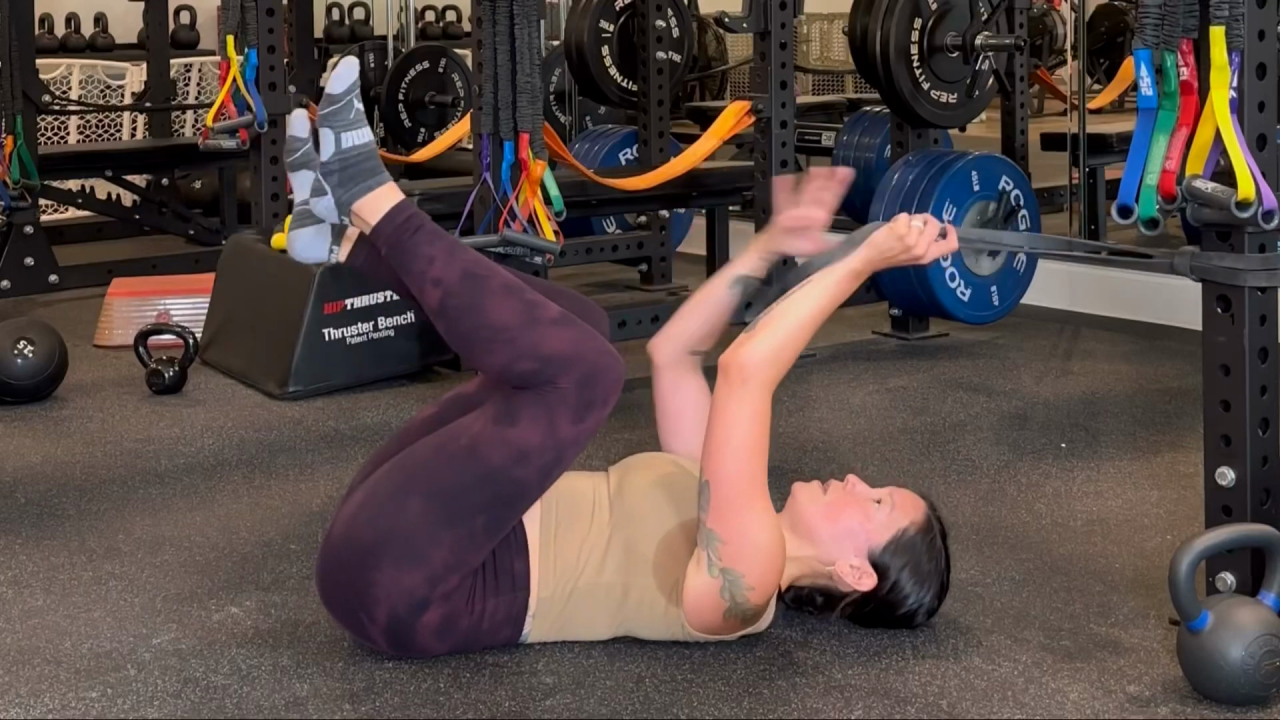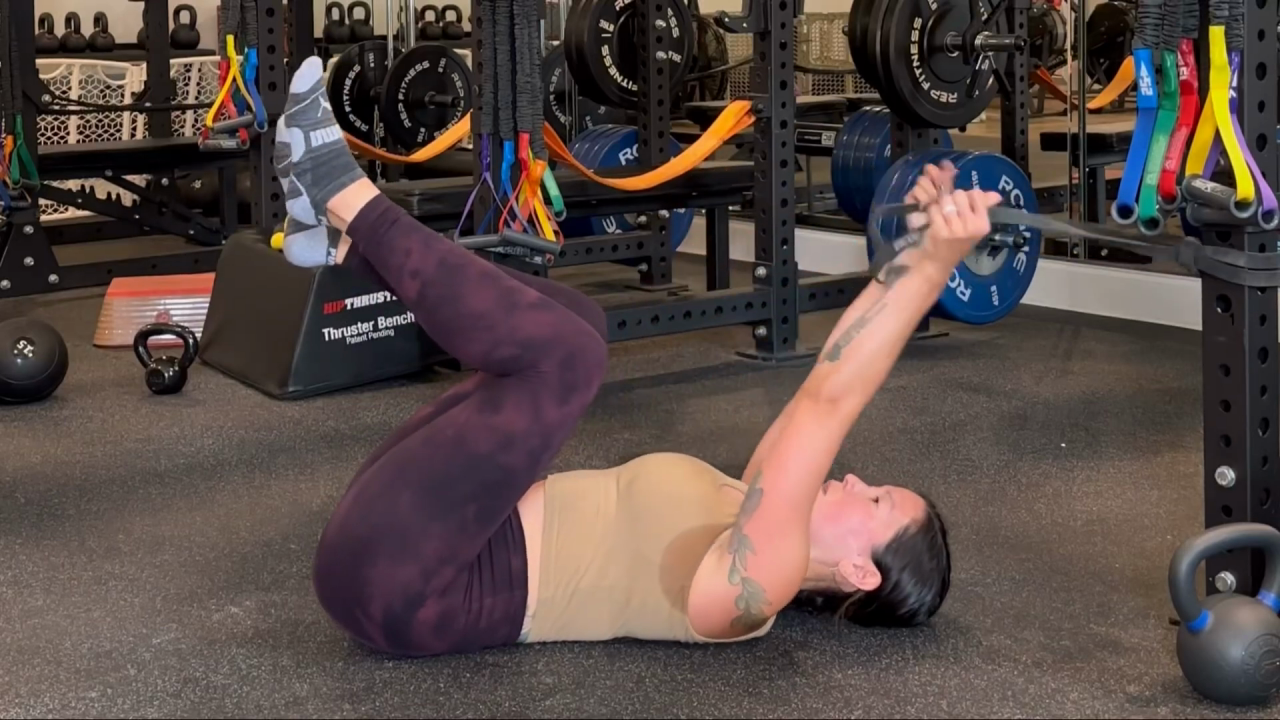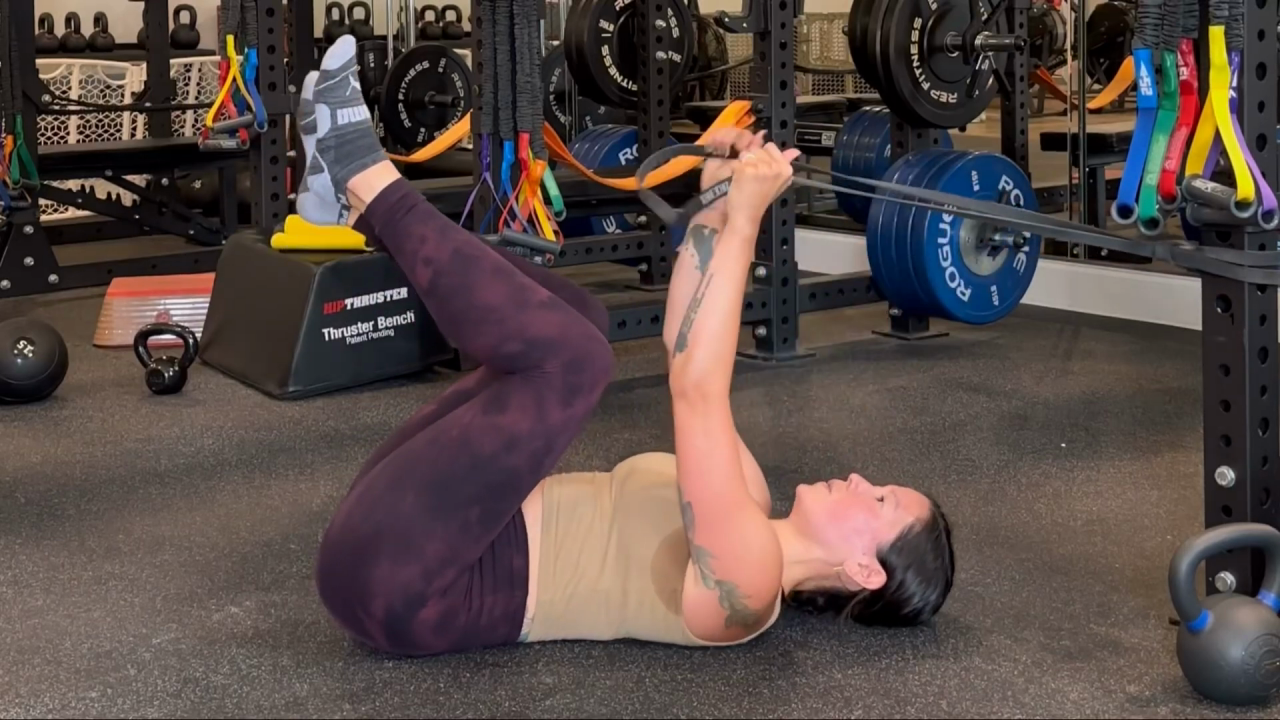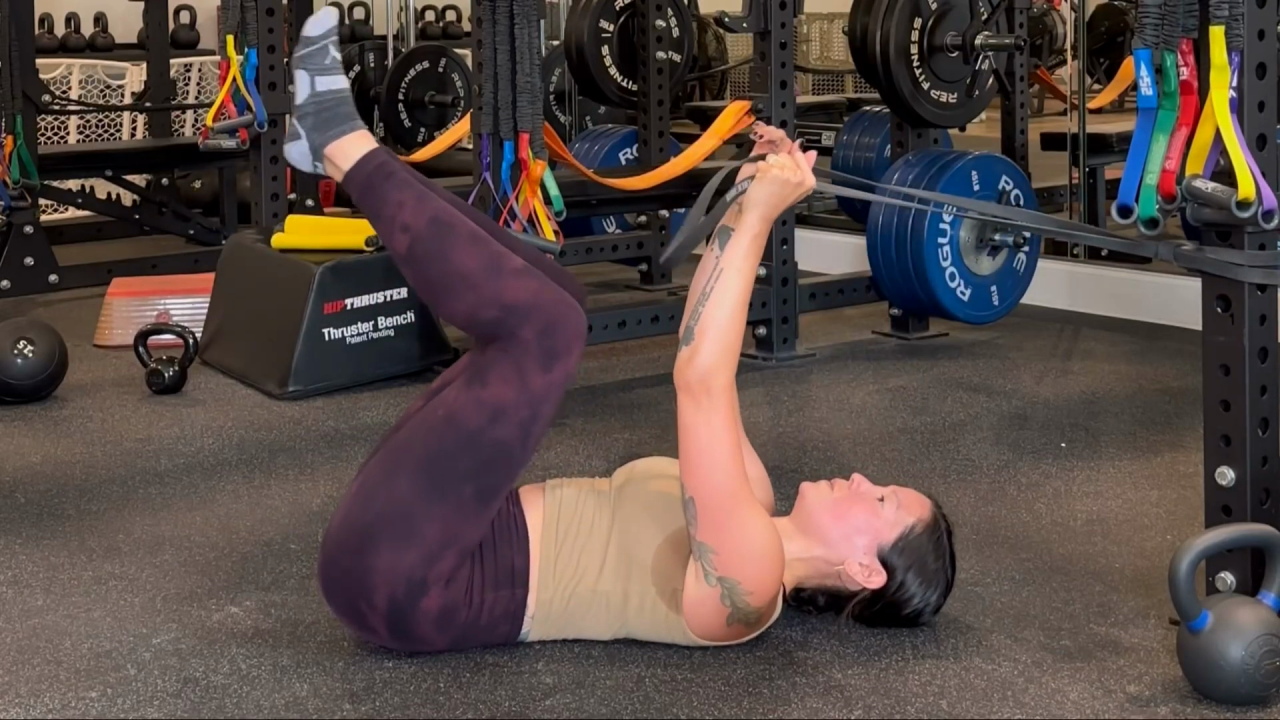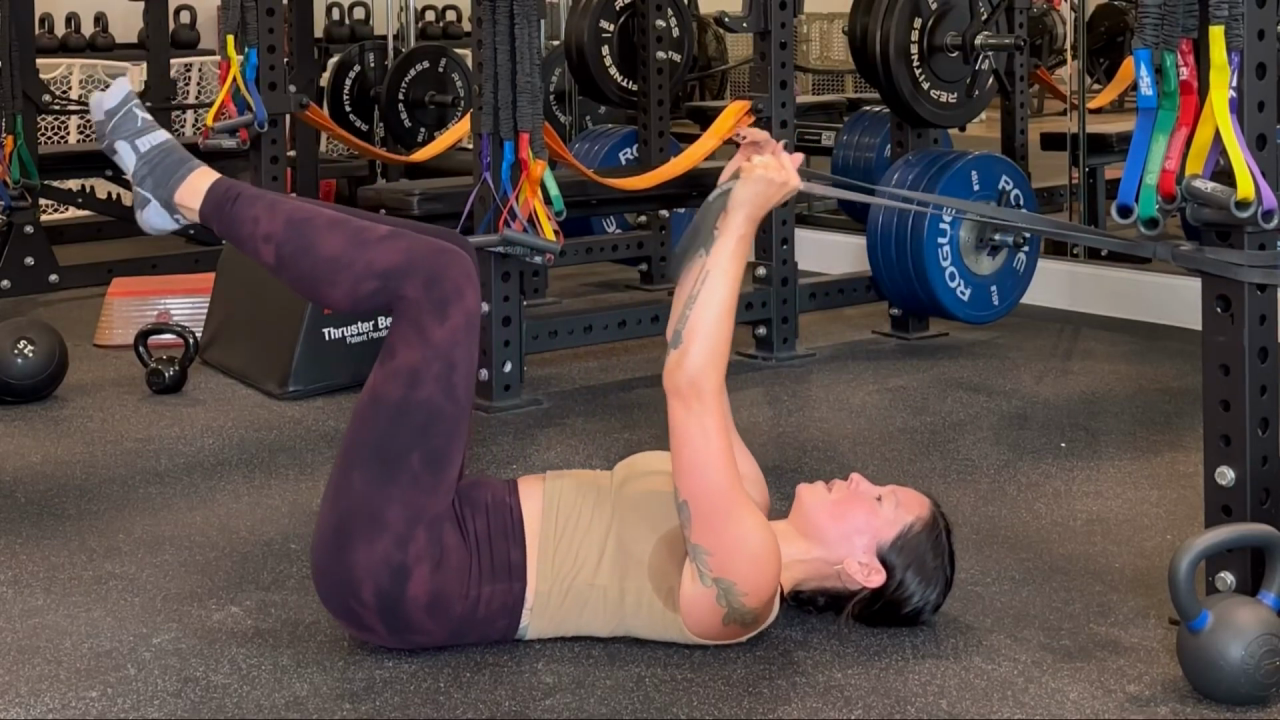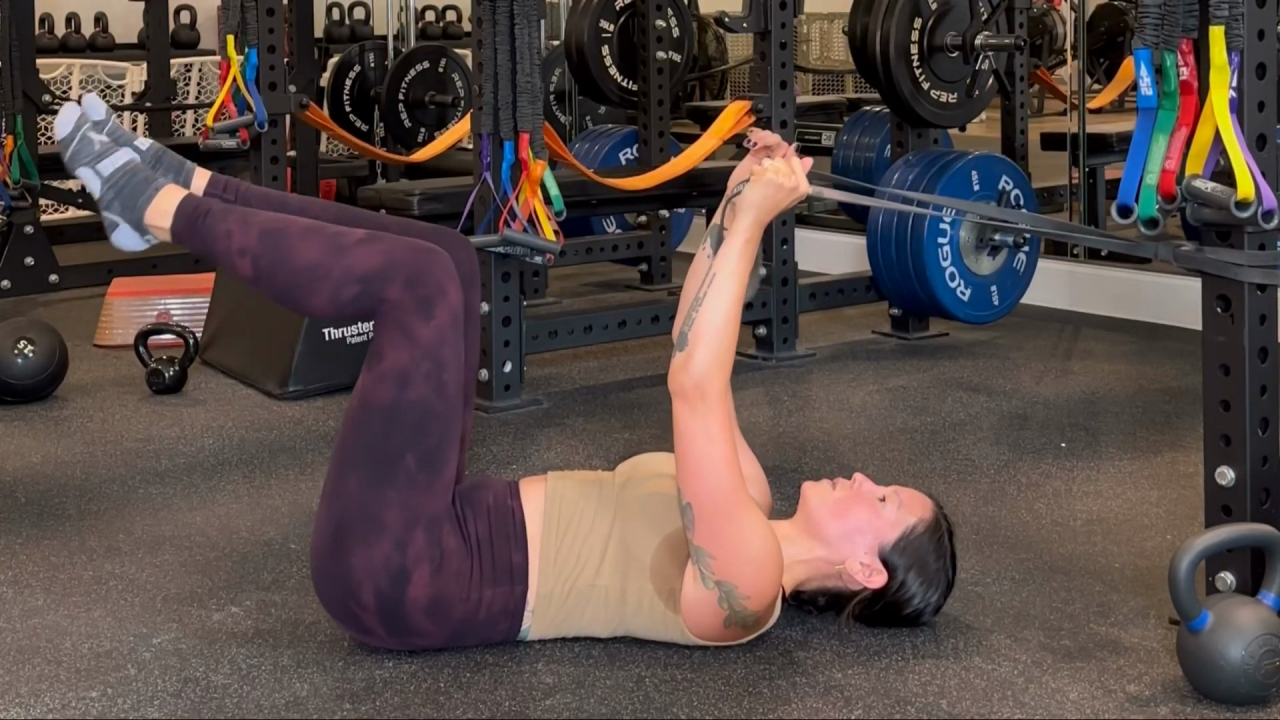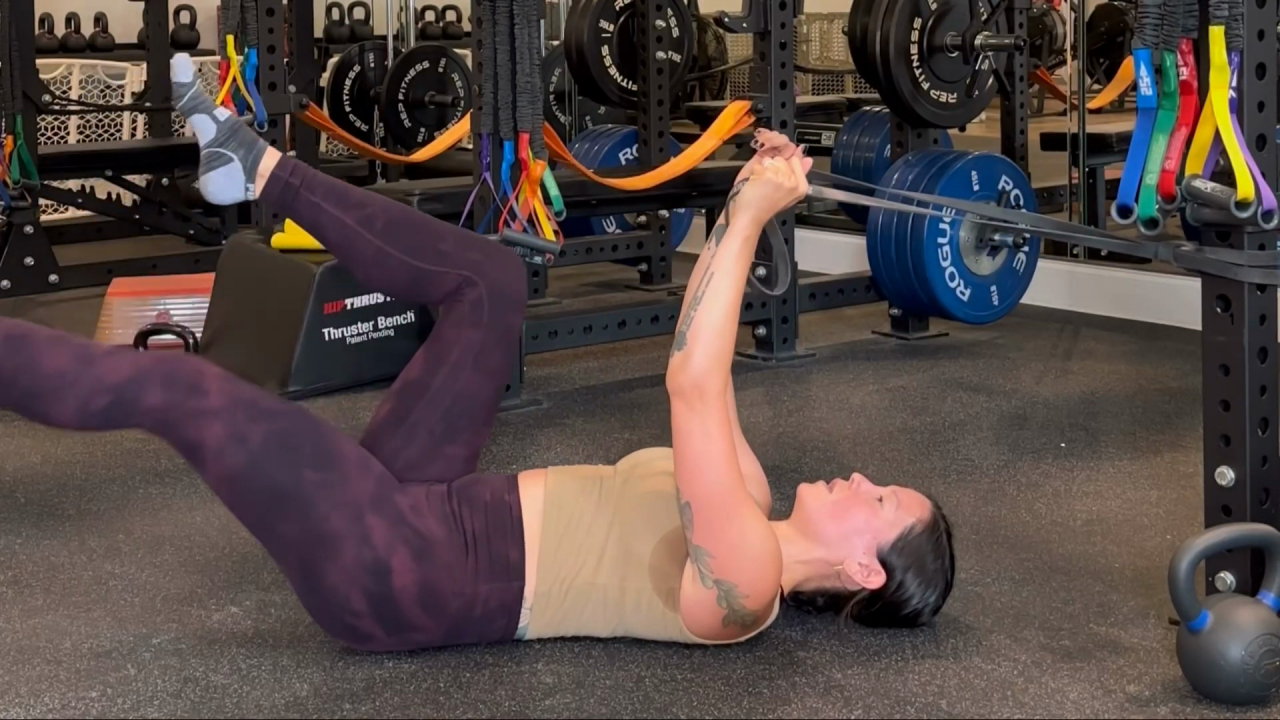
dt=0.7s
person 1, frame 1
left shoulder: (746, 576)
right shoulder: (751, 530)
left elbow: (744, 372)
right elbow: (673, 348)
left wrist: (864, 260)
right wrist: (777, 248)
left hip: (395, 577)
right hip: (409, 528)
left knee: (583, 365)
right knee: (572, 327)
left ankle: (370, 201)
right ankle: (348, 238)
person 1, frame 2
left shoulder: (755, 586)
right shoulder: (755, 526)
left elbow: (828, 400)
right elbow: (833, 377)
left wrist: (934, 267)
right wrist: (916, 244)
left hip: (392, 574)
right hip: (422, 532)
left knee: (562, 351)
right knee: (570, 323)
left ankle: (349, 198)
right ankle: (344, 237)
person 1, frame 3
left shoulder: (746, 580)
right shoulder: (749, 518)
left elbow: (697, 390)
right elbow: (686, 349)
left wrist: (743, 223)
right wrist: (712, 207)
left hip: (396, 577)
right hip: (421, 521)
left knee: (570, 353)
right knee: (570, 319)
left ankle: (368, 181)
right ankle: (356, 196)
person 1, frame 4
left shoulder: (746, 581)
right shoulder: (750, 515)
left elbow: (701, 383)
right elbow: (703, 353)
left wrist: (757, 220)
right wrist: (744, 204)
left hip: (394, 571)
right hip: (428, 531)
left knee: (542, 322)
right knee: (547, 305)
left ankle: (349, 149)
right ankle: (345, 148)
person 1, frame 5
left shoulder: (741, 583)
right shoulder: (745, 519)
left elbow: (691, 387)
right elbow: (695, 360)
left wrist: (744, 217)
right wrist: (733, 208)
left hip: (396, 575)
right hip: (445, 538)
left knee: (434, 276)
right knee: (440, 266)
left ankle: (191, 189)
right ankle: (195, 192)
person 1, frame 6
left shoulder: (744, 585)
right shoulder: (750, 513)
left elbow: (694, 391)
right elbow: (699, 362)
left wrist: (750, 223)
right wrist: (733, 207)
left hip: (398, 577)
right hip: (441, 531)
left knee: (418, 277)
right knee: (444, 260)
left ankle: (162, 211)
right ankle: (188, 187)
person 1, frame 7
left shoulder: (741, 582)
right shoulder: (750, 507)
left elbow: (692, 388)
right elbow: (703, 370)
left wrist: (747, 221)
right wrist: (740, 207)
left hip: (392, 575)
right hip: (420, 515)
left knee: (178, 382)
right knee: (493, 277)
right ankle: (258, 168)
